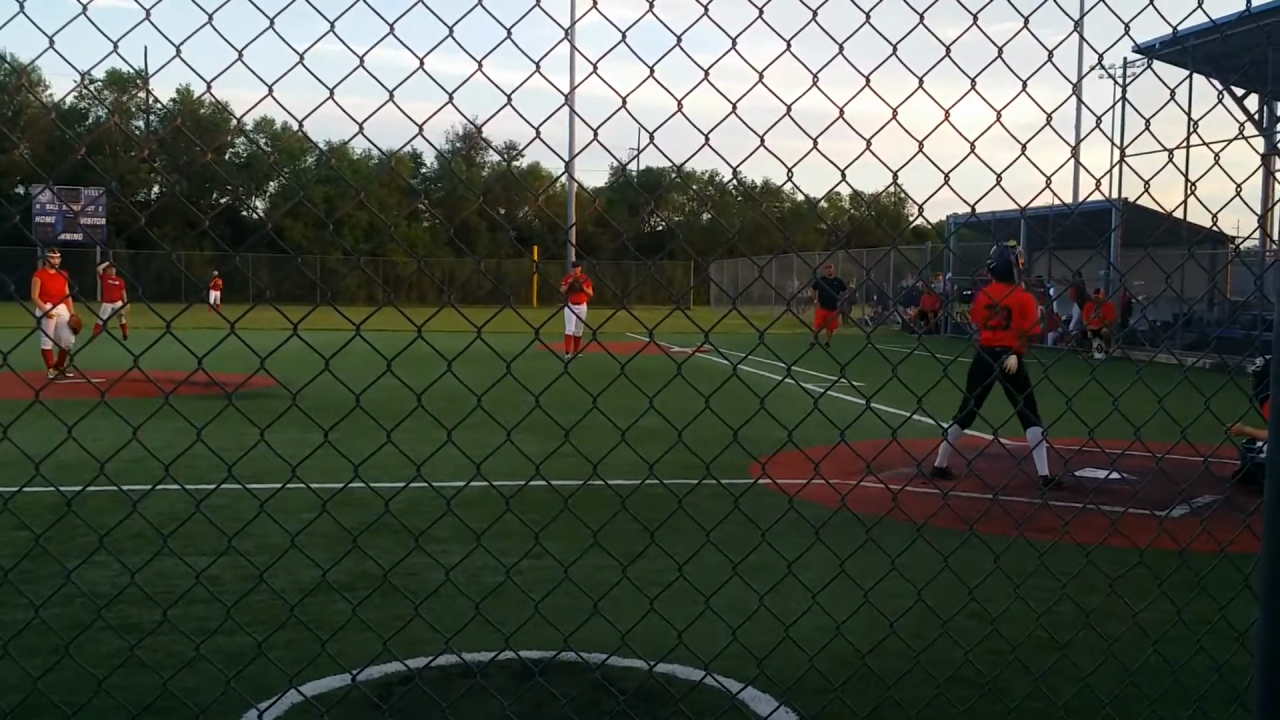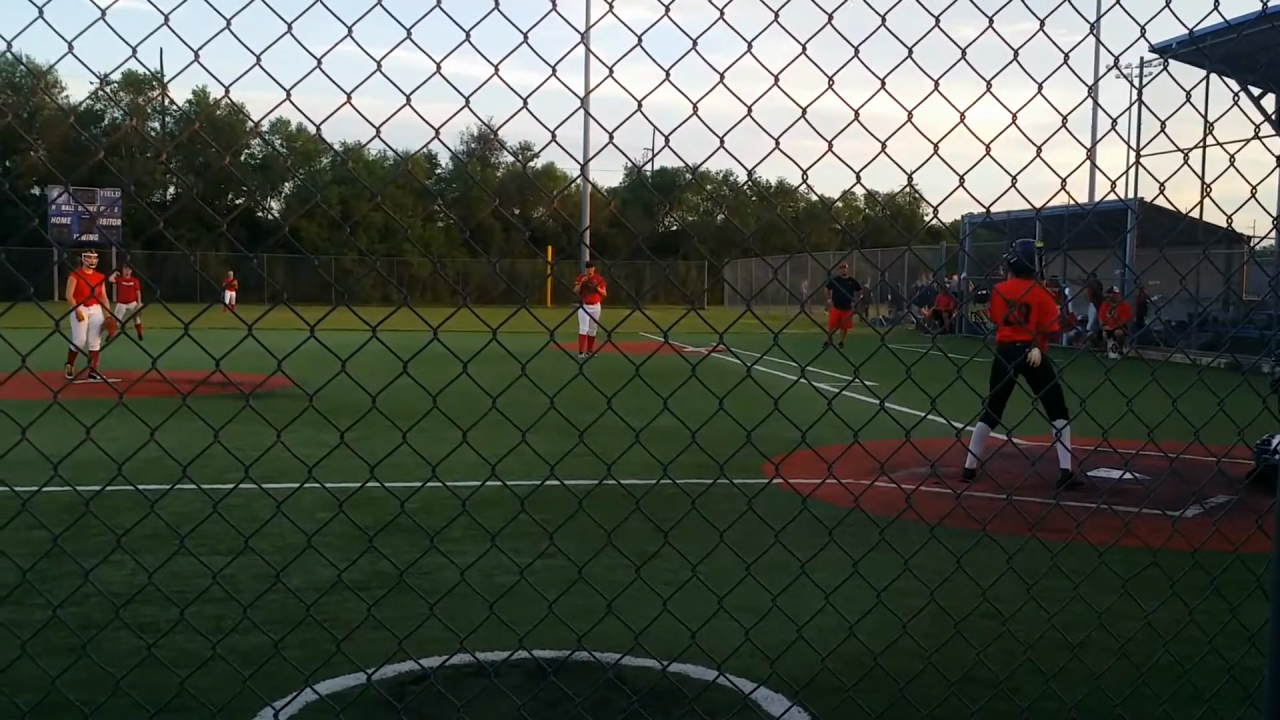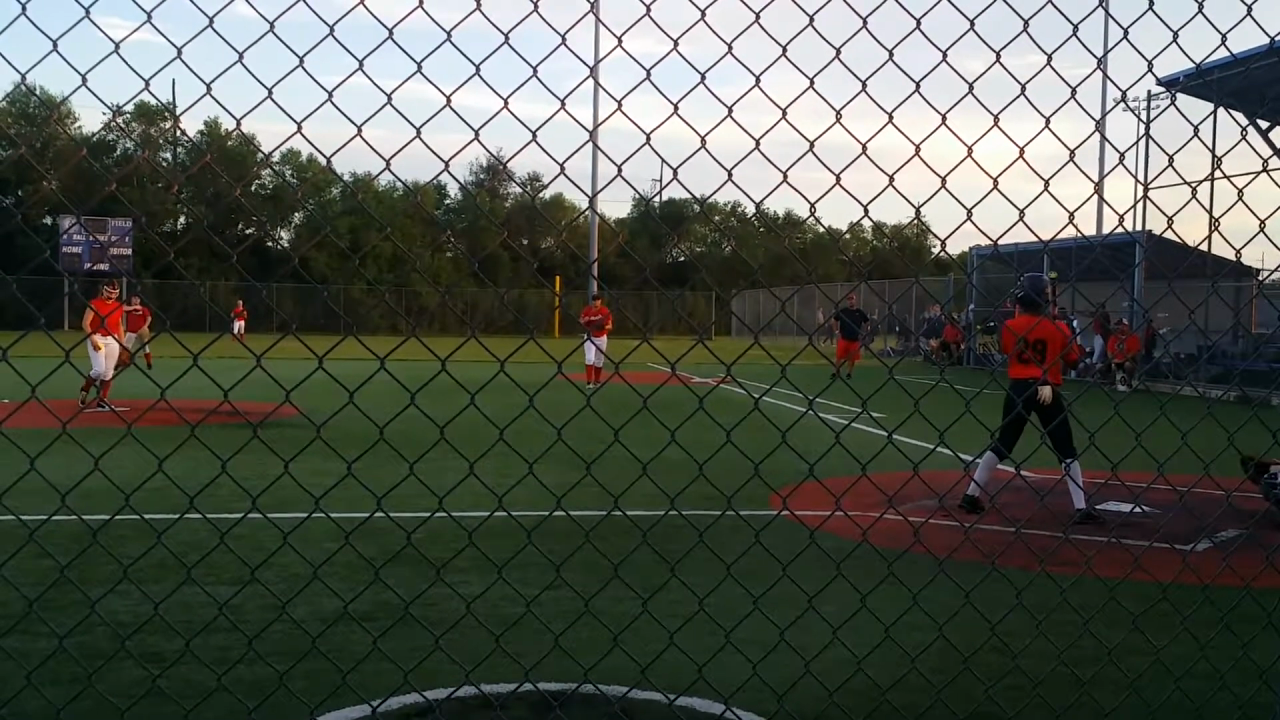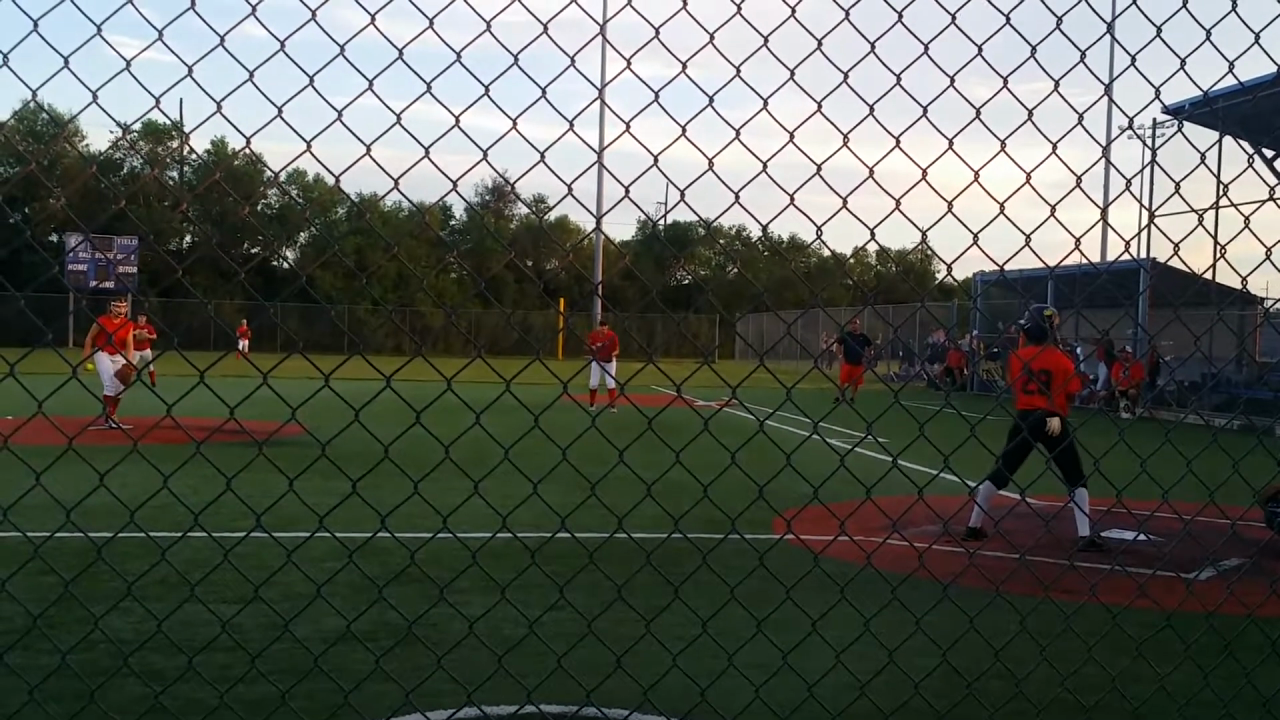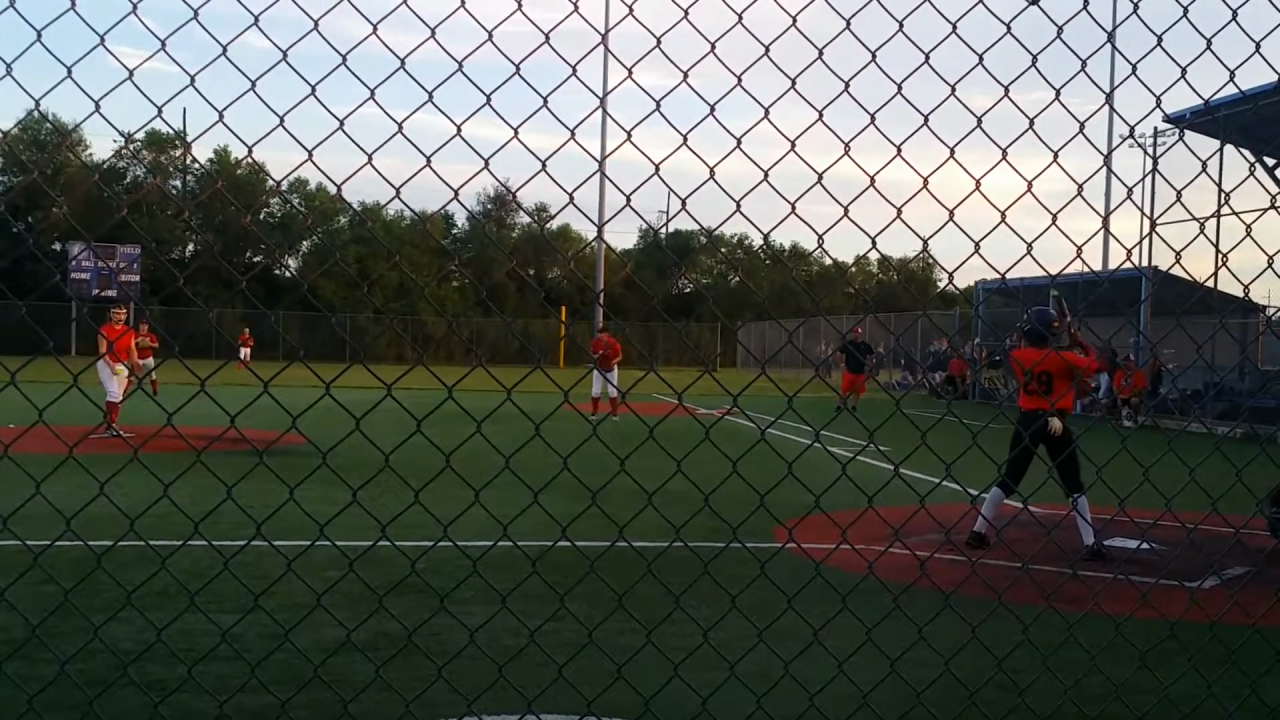
dt=1s
person 1, frame 1
left shoulder: (982, 295)
right shoulder: (1024, 298)
right elbow: (1029, 334)
left hip: (984, 357)
right hip: (1010, 359)
left knee: (966, 412)
right knee: (1030, 416)
left ankle: (940, 466)
right ankle: (1044, 475)
person 1, frame 2
left shoulder: (999, 289)
right shoulder: (1042, 294)
right elbow: (1049, 331)
left hip: (1006, 353)
right hip: (1033, 354)
left knee: (991, 411)
right knee: (1058, 412)
left ankle: (970, 467)
right ankle: (1065, 471)
person 1, frame 3
left shoulder: (1010, 327)
right shoulder: (1058, 329)
right elbow: (1073, 361)
left hip: (1018, 389)
right hip: (1047, 391)
left knee: (1001, 445)
right knee: (1067, 451)
left ankle: (971, 495)
right ankle: (1082, 509)
person 1, frame 4
left shoulder: (1016, 358)
right shoulder: (1062, 359)
right elbow: (1070, 395)
left hip: (1024, 420)
right hip: (1053, 422)
left knee: (999, 474)
right knee: (1076, 479)
left ankle: (973, 526)
right ankle: (1086, 536)
person 1, frame 5
left shoulder: (1017, 357)
right shoulder: (1063, 359)
right elbow: (1096, 365)
right wrist: (1080, 342)
left hip: (1026, 422)
right hip: (1055, 423)
left knee: (1008, 480)
right knee: (1074, 485)
left ankle: (977, 532)
right ankle: (1091, 545)
